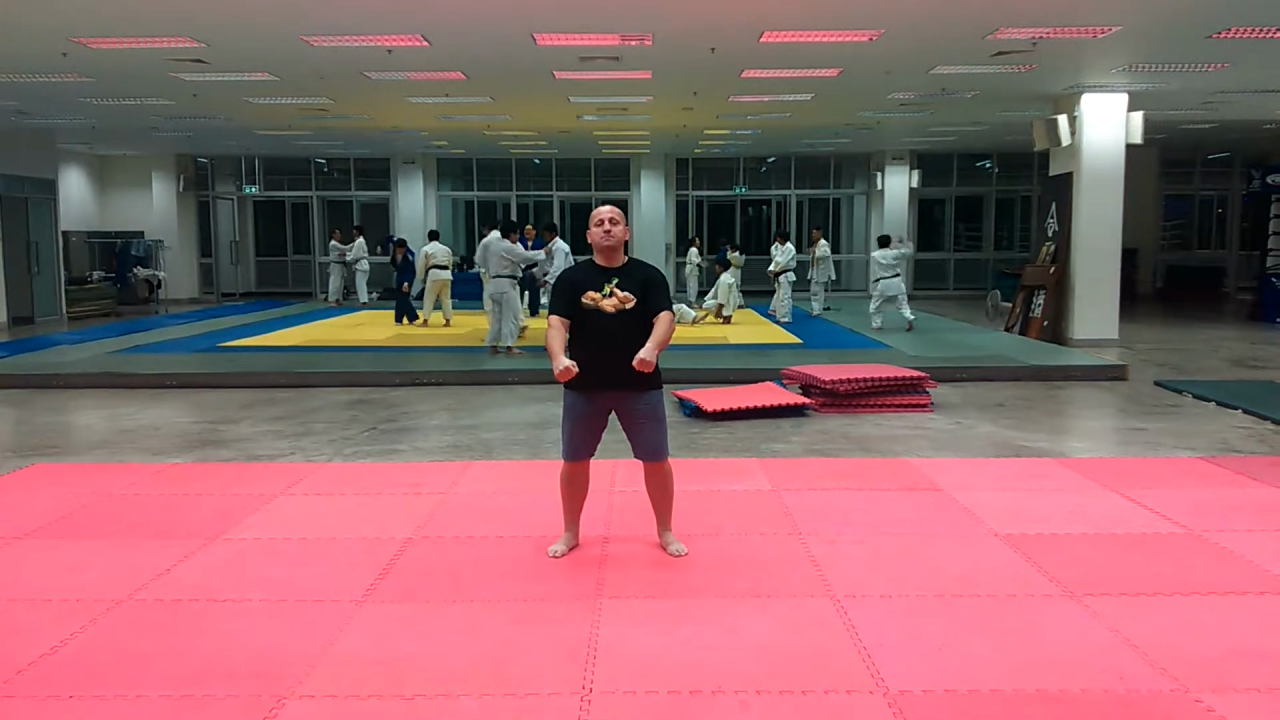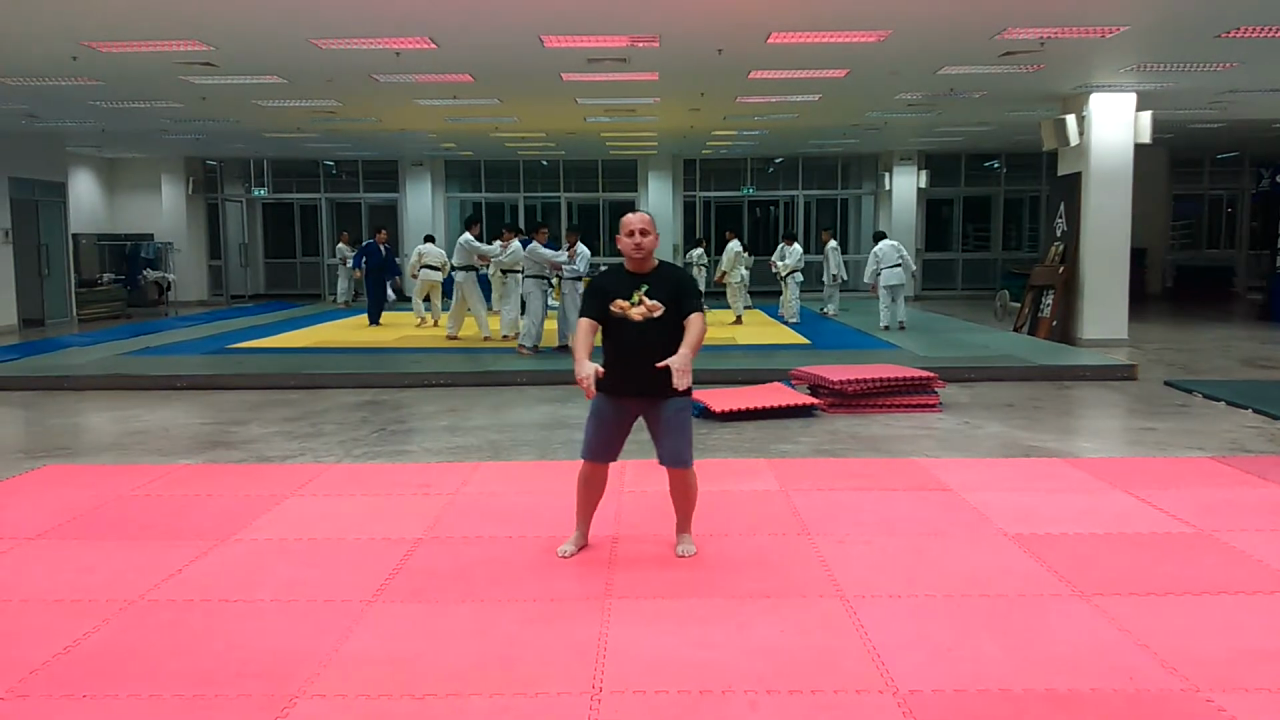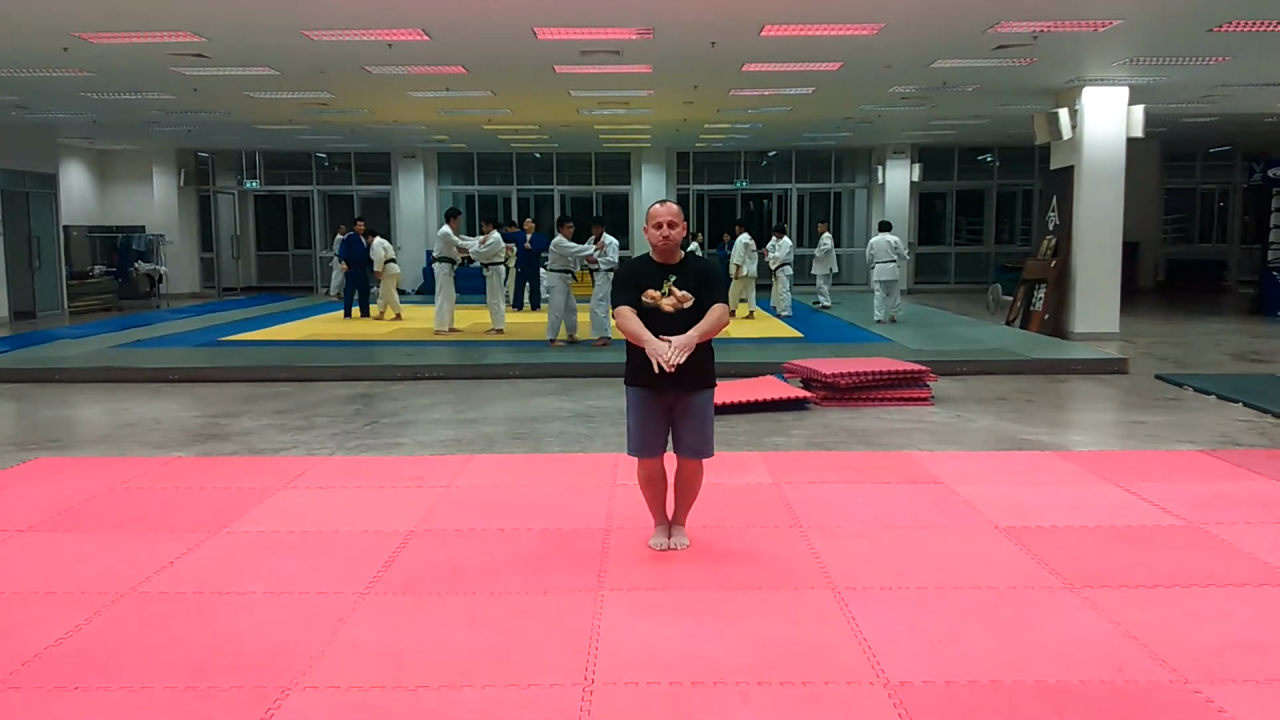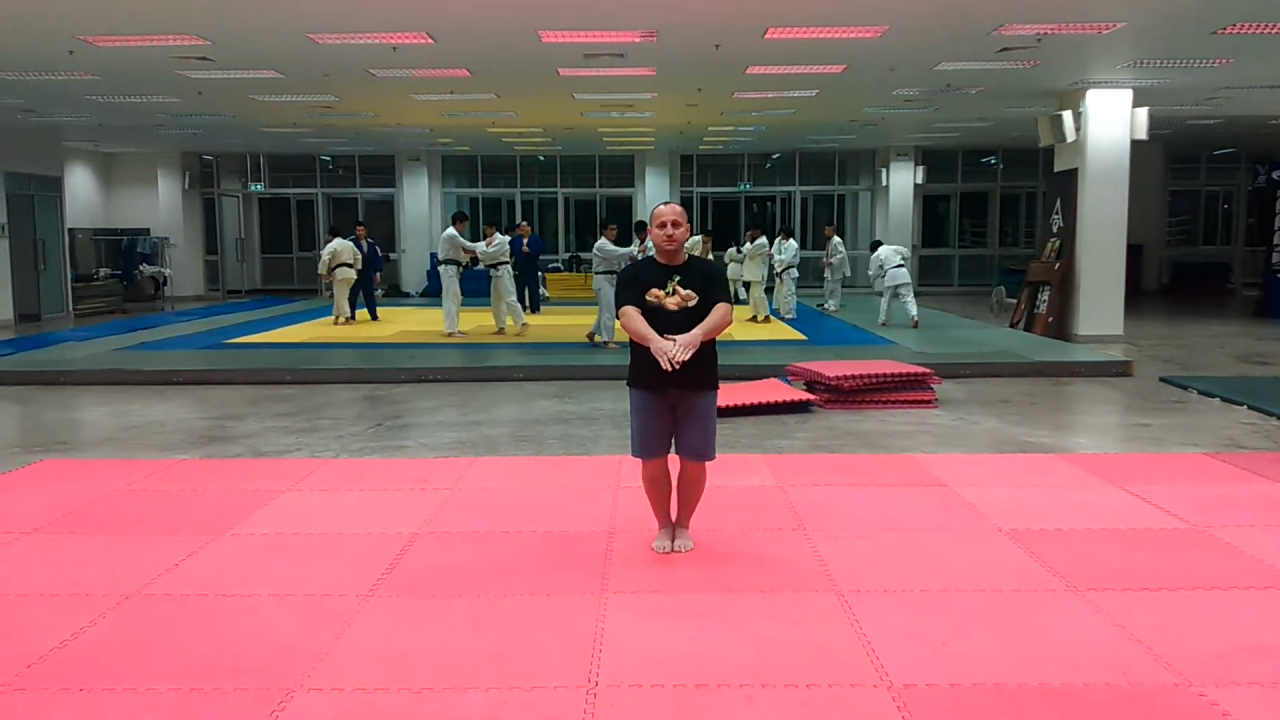
dt=1s
person 1, frame 1
left shoulder: (648, 275)
right shoulder: (571, 277)
left elbow: (665, 318)
right elbow: (557, 322)
left wrist: (651, 349)
right wrist: (559, 358)
left hip: (640, 385)
right hip: (584, 386)
left knee: (656, 460)
right knee: (575, 461)
left ankle: (665, 531)
right ankle: (570, 533)
person 1, frame 2
left shoulder: (678, 278)
right shoulder: (603, 283)
left elbow: (696, 320)
right elbow: (586, 324)
left wrist: (685, 354)
right wrist: (582, 362)
left hip: (667, 391)
right hip: (614, 389)
left knee: (680, 465)
right knee: (594, 462)
left ankle: (684, 531)
right ankle: (581, 533)
person 1, frame 3
left shoulder: (705, 270)
right shoulder: (630, 272)
left elbow: (721, 313)
right elbow: (624, 315)
left wrist: (690, 337)
right wrist: (651, 342)
left hip: (695, 380)
right hip: (644, 380)
left knee: (691, 457)
right knee: (648, 457)
left ankle: (679, 523)
right ankle: (660, 522)
person 1, frame 4
left shoulder: (708, 272)
right shoulder: (634, 274)
left elbow: (724, 313)
right elbow: (628, 316)
left wrist: (695, 335)
right wrist: (656, 341)
left hip: (698, 381)
right hip: (648, 382)
left knee: (694, 460)
right knee: (652, 459)
left ankle: (683, 525)
right ankle: (664, 525)
